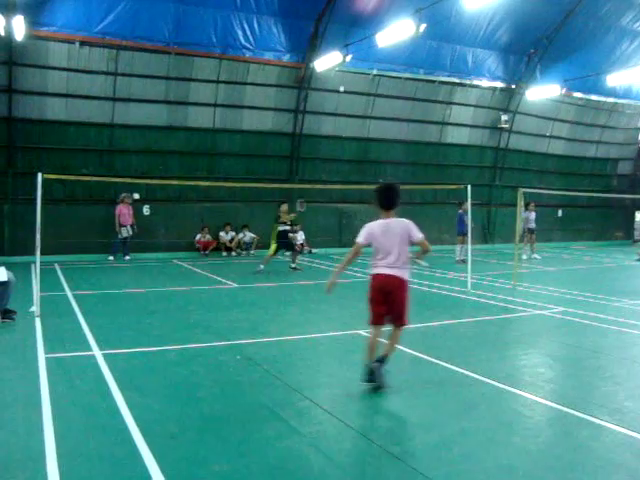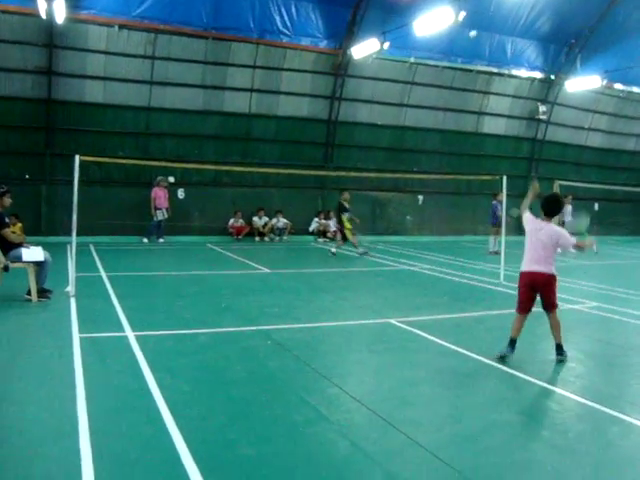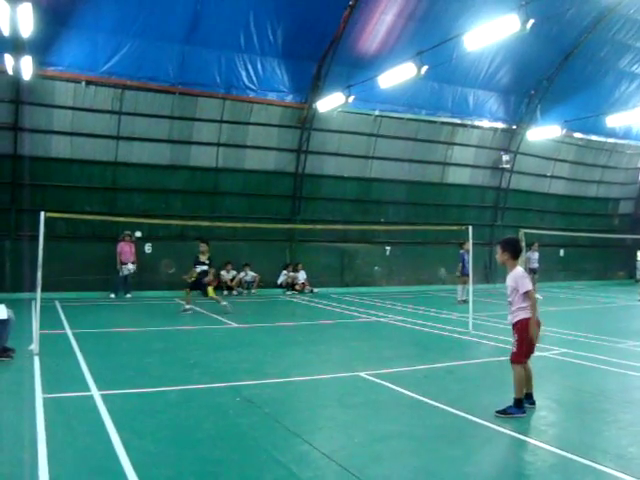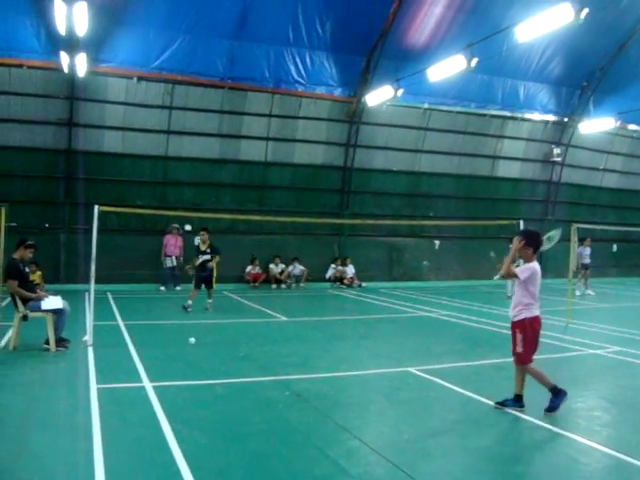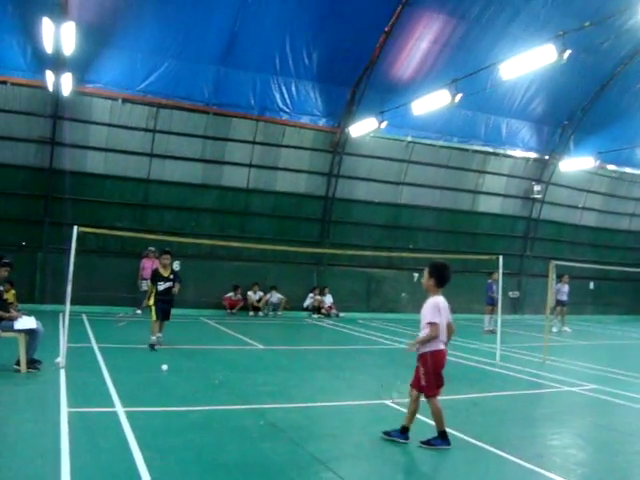
dt=1s
person 1, frame 1
left shoulder: (371, 227)
right shoulder: (406, 225)
left elbow: (354, 252)
right elbow: (426, 248)
left wrist: (335, 274)
right wrist: (417, 256)
left hip: (378, 278)
right hip: (398, 281)
left knee: (377, 327)
right knee: (397, 327)
left ankle: (371, 370)
right ankle: (379, 363)
person 1, frame 2
left shoulder: (530, 222)
right shoulder: (558, 232)
left elbow: (523, 208)
right elbow: (579, 246)
left wrist: (532, 191)
right wrist: (588, 243)
left hip: (527, 274)
right hip: (547, 276)
left knee: (522, 312)
right knee: (552, 313)
left ankle: (511, 346)
right ankle: (559, 349)
person 1, frame 3
left shoulder: (518, 274)
right shoulder: (514, 274)
left elbow: (532, 298)
left wrist: (533, 323)
left hip: (524, 322)
right hip: (521, 321)
left knee: (516, 362)
right knee: (523, 361)
left ankle: (518, 406)
right ankle: (528, 398)
person 1, frame 4
left shoulder: (530, 268)
right shoulder: (527, 267)
left elbow: (504, 274)
left wrist: (513, 252)
left hip: (527, 320)
right hip: (521, 319)
left knee: (524, 364)
right knee: (519, 361)
left ankle: (556, 392)
right ankle: (517, 399)
person 1, frame 5
left shoulder: (433, 303)
right shoulder: (441, 302)
left elbow: (434, 333)
right elbow: (451, 329)
left wrist: (416, 342)
right wrist: (444, 346)
left hip: (431, 354)
right hip: (430, 353)
left knee: (431, 396)
right knee: (414, 392)
left ankle: (442, 437)
right ankle: (404, 432)
